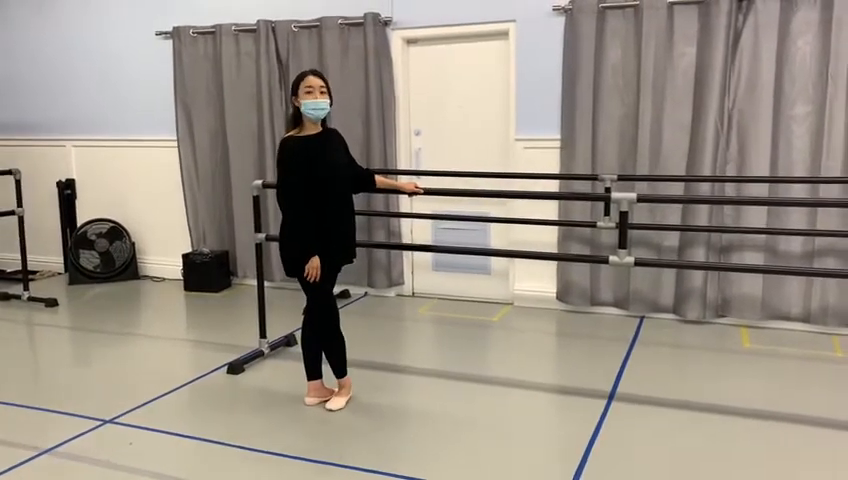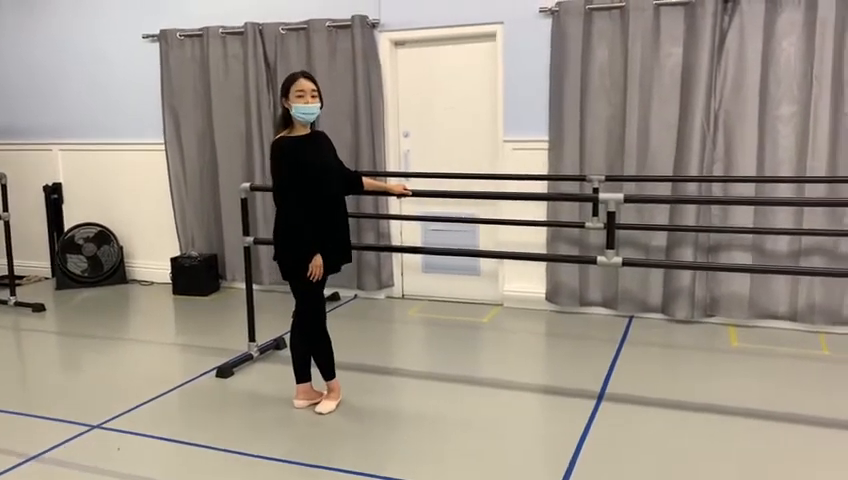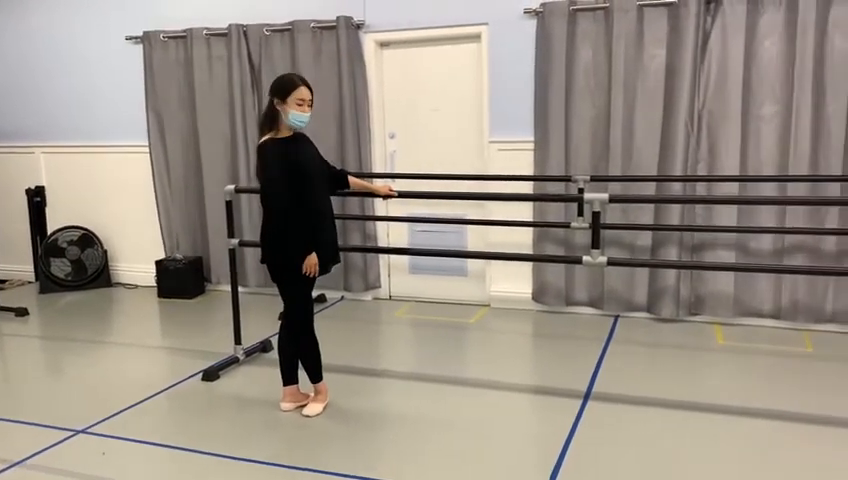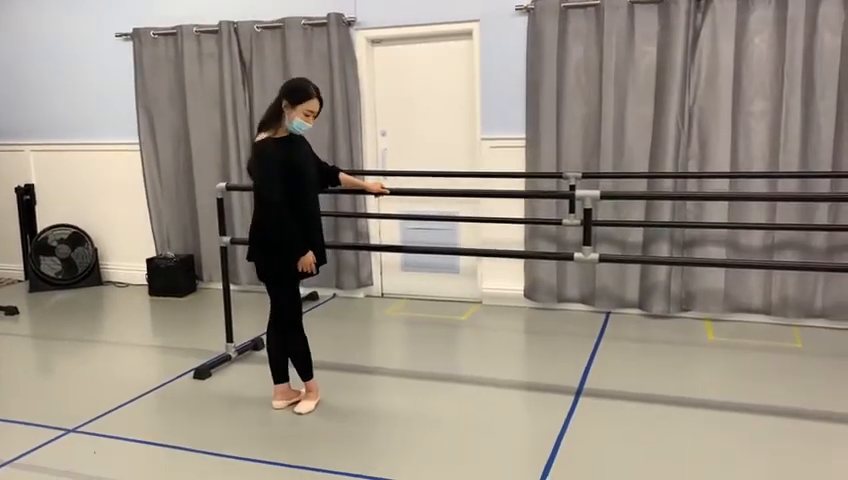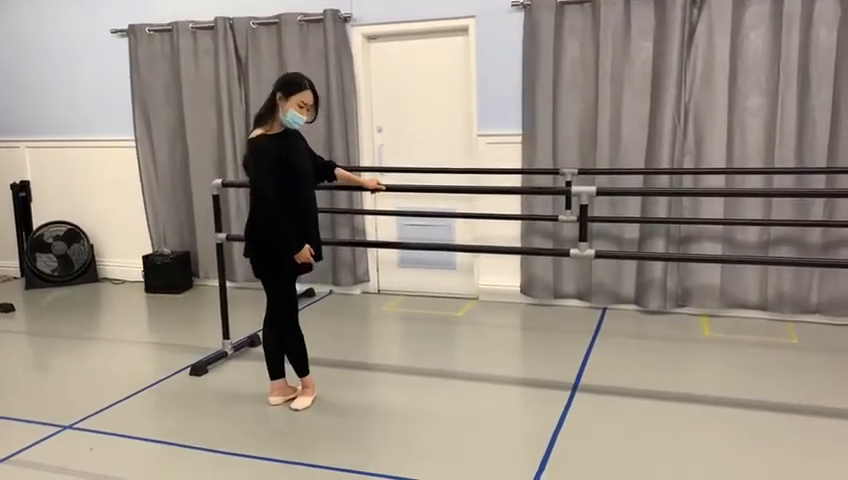
dt=0.4s
person 1, frame 1
left shoulder: (333, 138)
right shoulder: (291, 146)
left elbow: (357, 177)
right elbow: (291, 204)
left wrist: (399, 185)
right wrist: (310, 251)
left hip: (331, 240)
right hip: (305, 245)
left knee: (317, 310)
right knee: (325, 310)
left ankle: (315, 387)
right ankle: (343, 381)
person 1, frame 2
left shoulder: (320, 140)
right shoulder: (282, 147)
left elbow: (345, 179)
right elbow: (289, 205)
left wrist: (387, 187)
right wrist: (311, 251)
left hip: (322, 242)
right hip: (299, 247)
left knee: (306, 313)
right knee: (313, 314)
left ankle: (304, 390)
right ankle: (332, 385)
person 1, frame 3
left shoulder: (301, 142)
right shoulder: (269, 149)
left elbow: (331, 176)
right elbow: (279, 207)
left wrist: (373, 188)
right wrist: (305, 251)
left hip: (308, 244)
right hip: (288, 249)
left knee: (295, 316)
right knee: (300, 316)
left ankle: (291, 392)
right ankle: (319, 388)
person 1, frame 4
left shoulder: (296, 142)
right shoulder: (265, 149)
left elbow: (325, 173)
right elbow: (274, 206)
left wrist: (365, 186)
right wrist: (300, 249)
left hip: (293, 245)
right hip: (275, 247)
left knee: (282, 314)
right knee: (288, 315)
left ankle: (282, 390)
right ankle: (310, 386)
person 1, frame 5
left shoulder: (292, 137)
right shoulder: (260, 145)
left elbow: (321, 168)
right elbow: (267, 203)
left wrist: (362, 182)
right wrist: (296, 244)
left hip: (290, 241)
right hip: (272, 244)
left knee: (279, 310)
right knee: (285, 311)
left ankle: (279, 386)
right ankle: (306, 382)
